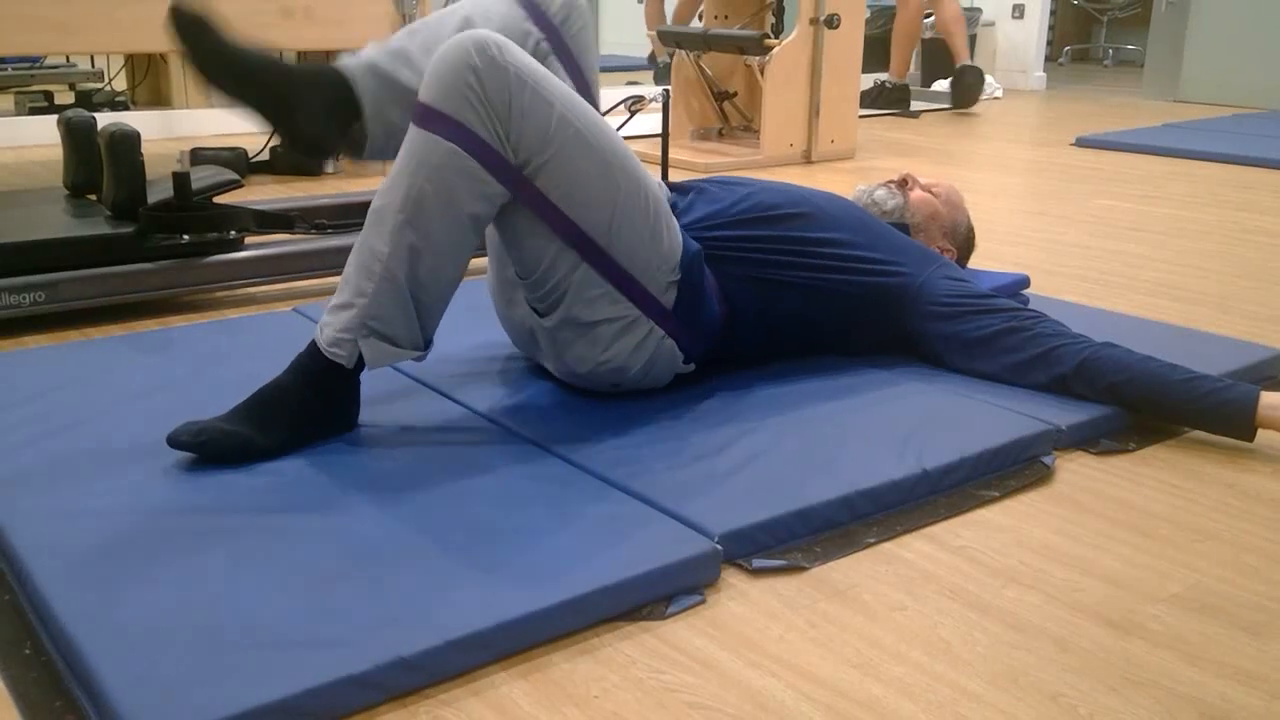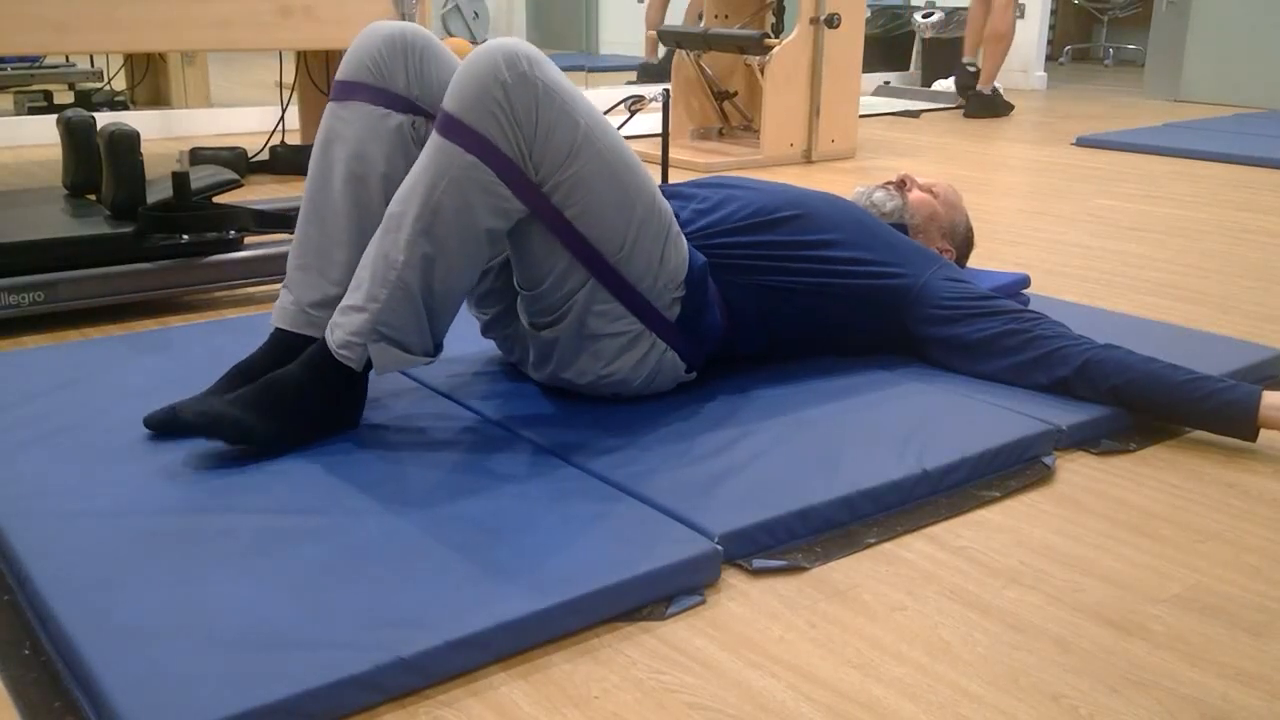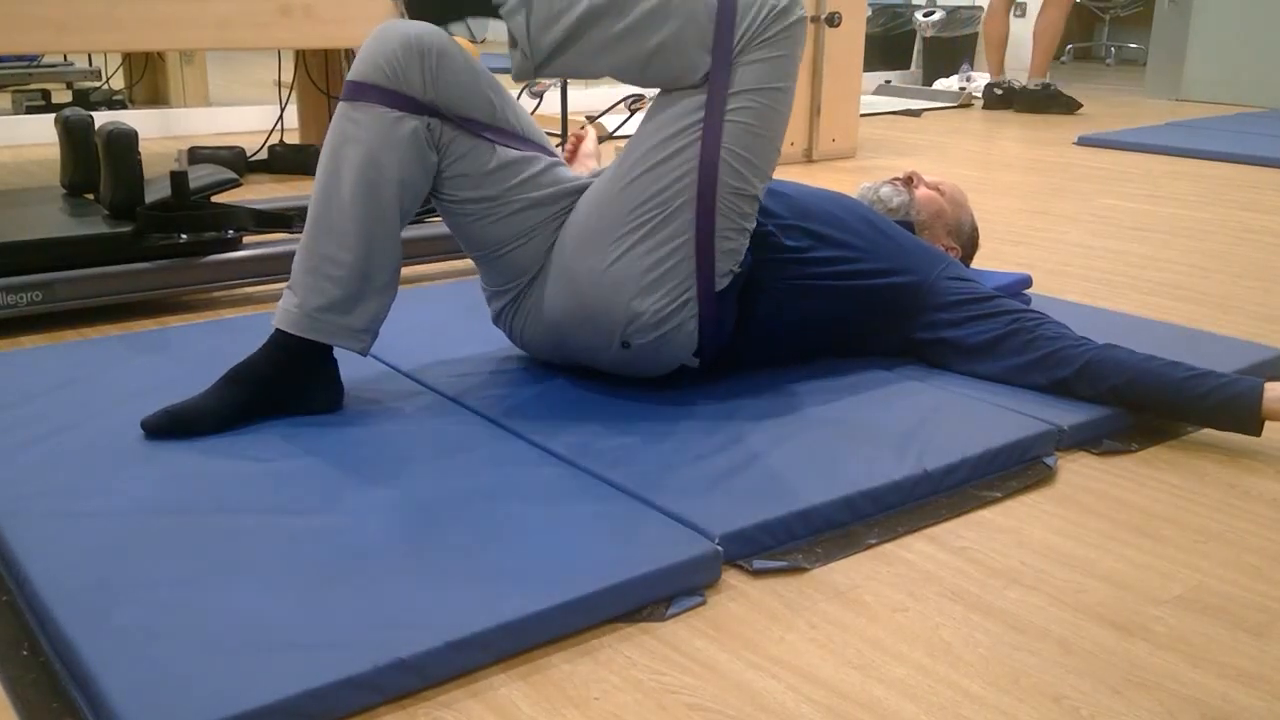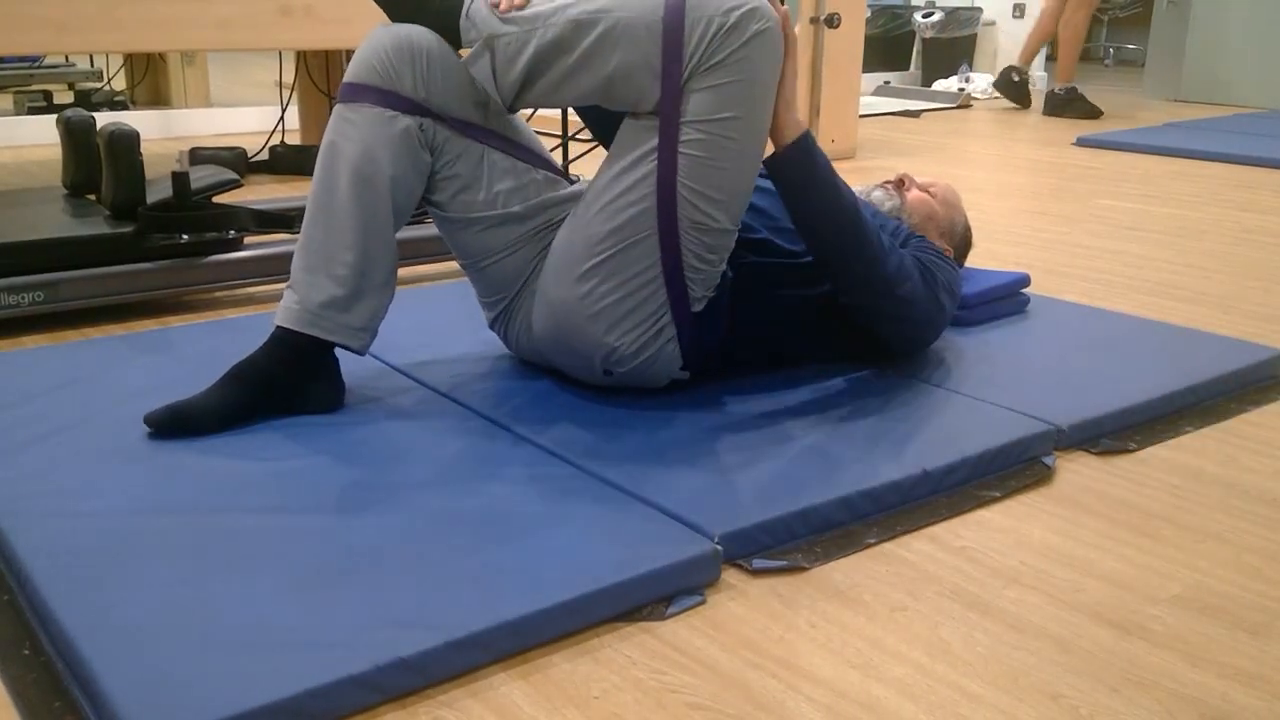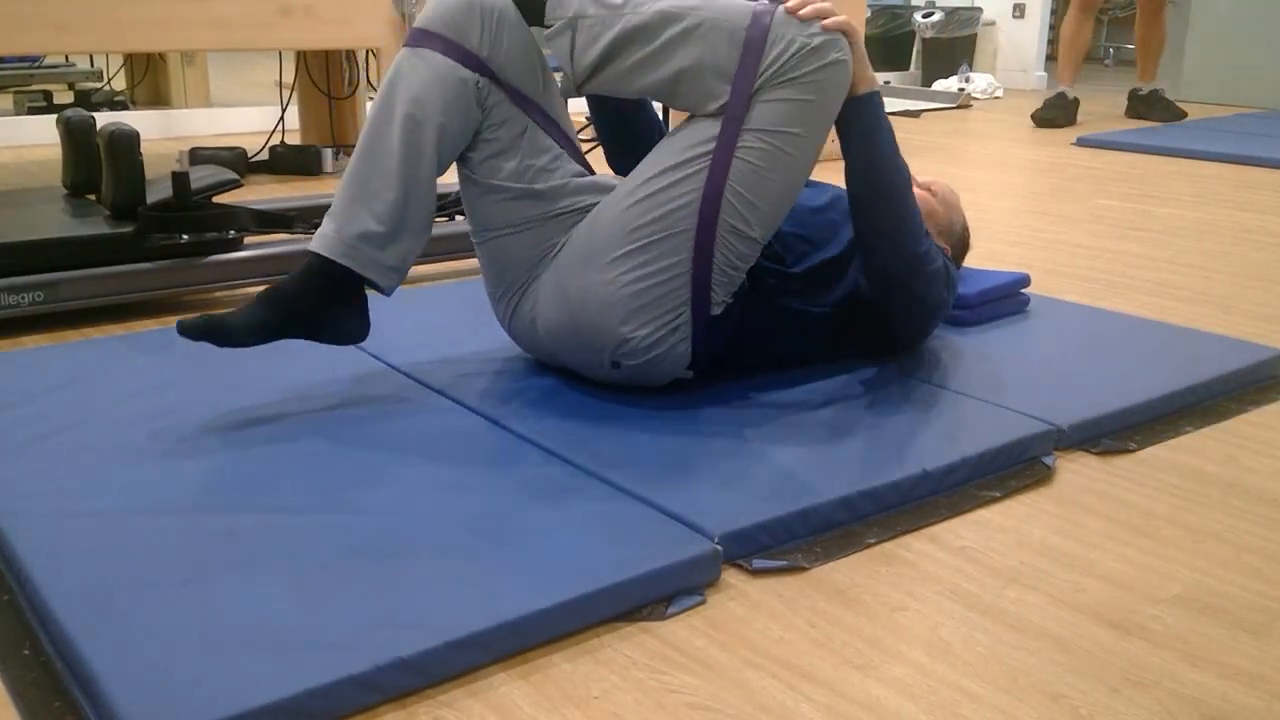
dt=1s
person 1, frame 1
left shoulder: (915, 284)
right shoulder: (828, 223)
left elbow: (1070, 357)
left hip: (638, 309)
right hip: (546, 289)
left ankle: (330, 376)
right ankle: (336, 104)
person 1, frame 2
left shoulder: (915, 283)
right shoulder: (818, 219)
left elbow: (1070, 357)
left hip: (632, 320)
right hip: (541, 289)
left knee: (506, 73)
right knee: (391, 52)
left ankle: (339, 372)
right ankle: (300, 341)
person 1, frame 3
left shoulder: (924, 283)
right shoulder: (829, 220)
left elbow: (1070, 358)
right wrist: (587, 169)
left hip: (643, 302)
right hip: (557, 273)
right ankle: (302, 355)
person 1, frame 4
left shoulder: (919, 287)
right shoulder: (816, 213)
left elbow: (866, 281)
right elbow: (651, 150)
left wrist: (784, 121)
left hip: (629, 316)
right hip: (541, 279)
right ankle: (305, 349)
person 1, frame 5
left shoulder: (917, 285)
right shoulder: (825, 212)
left elbow: (897, 271)
right elbow: (650, 175)
left wrist: (859, 88)
right wrist: (590, 65)
left hip: (633, 311)
right hip: (546, 274)
right ankle: (334, 283)
